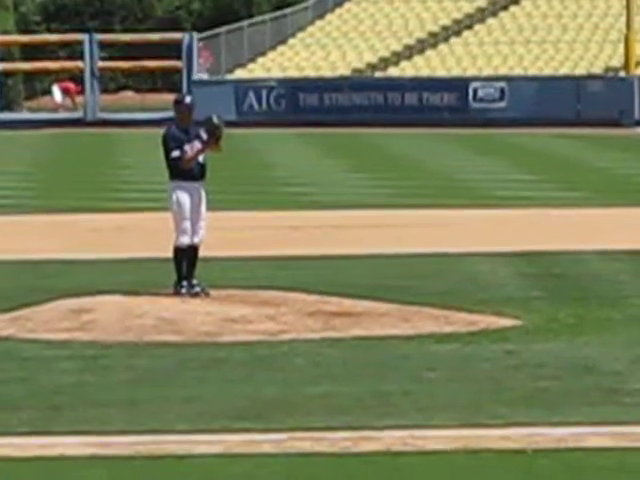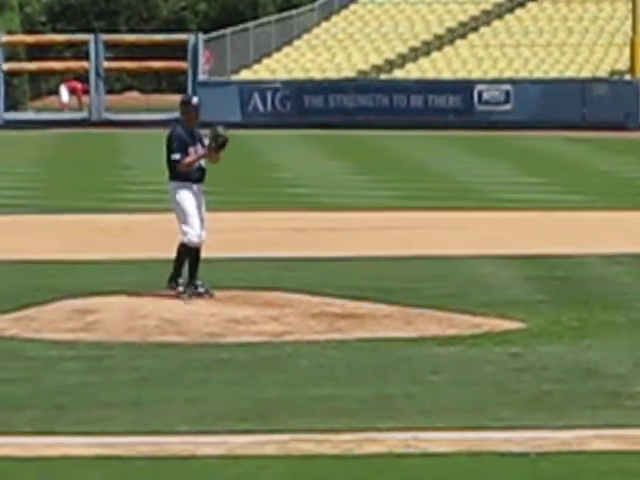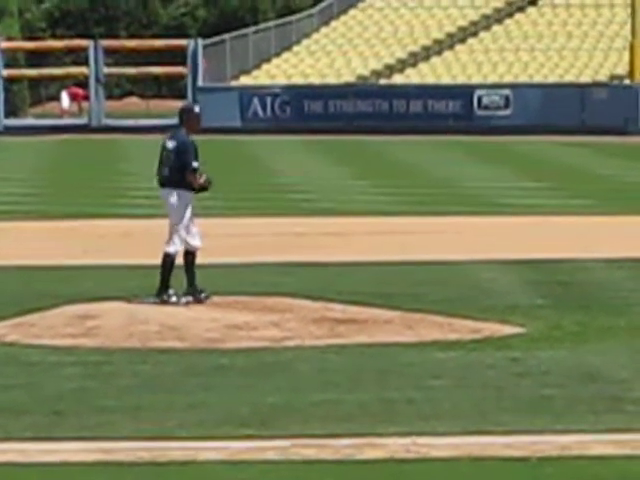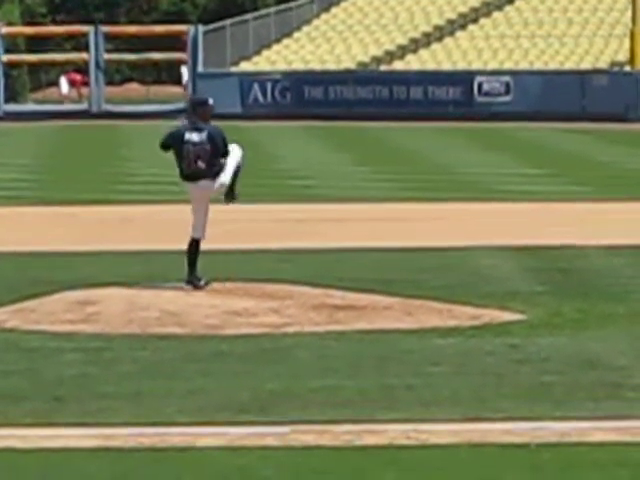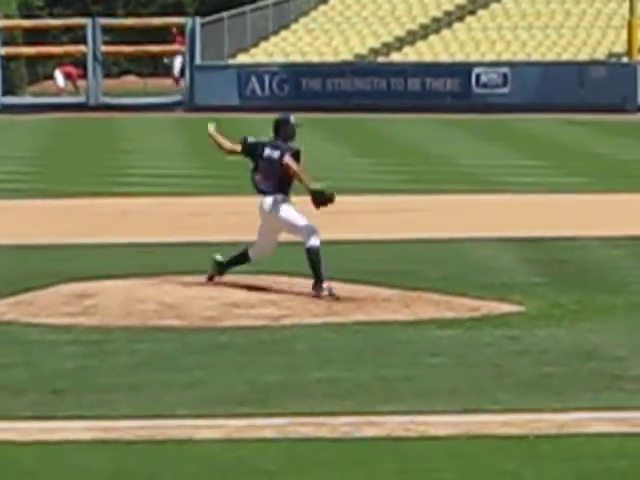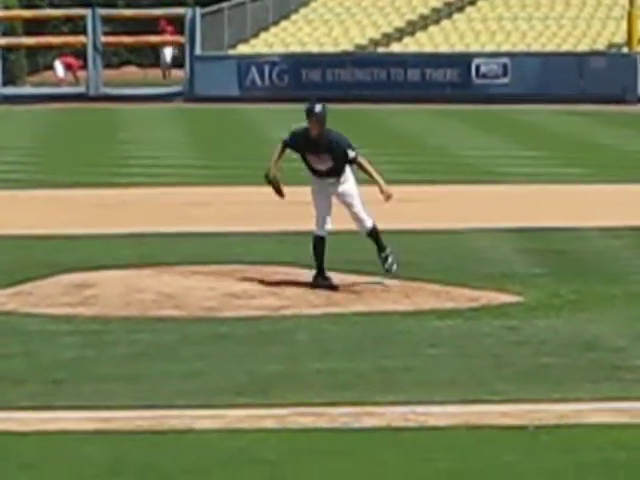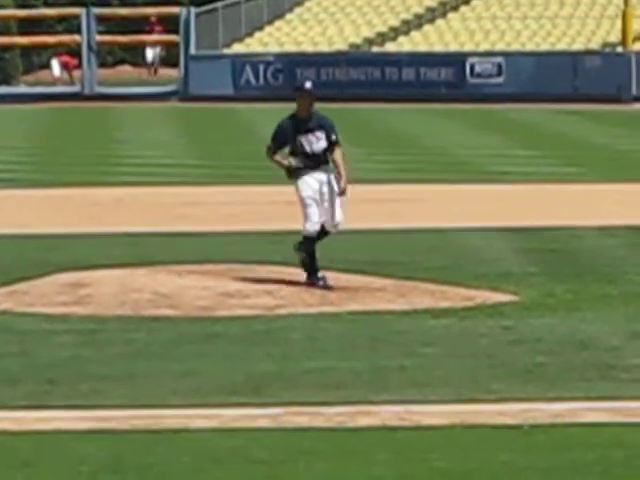
dt=0.7s
person 1, frame 1
left shoulder: (196, 129)
right shoulder: (171, 134)
left elbow: (216, 148)
right elbow: (183, 163)
left wrist: (214, 138)
right wrist: (202, 148)
left hip: (198, 186)
right hip: (181, 187)
left knee: (197, 235)
right knee: (184, 236)
left ankle: (191, 279)
right ankle: (180, 282)
person 1, frame 2
left shoulder: (196, 132)
right shoulder: (177, 134)
left elbow: (213, 158)
right elbow: (180, 166)
left wrist: (215, 148)
right wrist: (203, 154)
left hip: (196, 188)
right hip: (182, 188)
left knee: (199, 237)
right knee: (191, 233)
left ankle: (192, 282)
right ankle: (174, 280)
person 1, frame 3
left shoulder: (170, 139)
right shoulder: (187, 143)
left elbow: (160, 171)
right elbow: (190, 177)
right wrist: (201, 183)
left hip: (172, 192)
right hip: (180, 195)
left knee: (192, 241)
right knee: (175, 243)
left ankle: (191, 288)
right ankle: (163, 291)
person 1, frame 4
left shoulder: (178, 133)
right shoulder: (215, 131)
left elbow: (163, 147)
right elbow: (225, 156)
left hip: (194, 187)
right hip: (217, 182)
left knee: (197, 231)
right knee: (236, 150)
left ankle: (192, 275)
right ankle: (230, 193)
person 1, frame 5
left shoulder: (260, 146)
right shoulder: (289, 150)
left elbow: (229, 148)
right elbow: (288, 164)
left wrist: (213, 133)
right wrist: (311, 188)
left hip: (266, 204)
right hip: (277, 203)
left knee: (260, 249)
right knee: (311, 234)
left ankle: (222, 266)
right ankle: (319, 284)
person 1, frame 6
left shoulder: (335, 139)
right shoulder: (299, 136)
left elbow: (358, 159)
right elbow: (284, 144)
left wrist: (380, 183)
right wrist: (273, 164)
left hip: (342, 179)
right hip: (319, 181)
left knee: (362, 219)
right knee: (321, 225)
left ankle: (383, 251)
right ankle: (320, 274)
person 1, frame 7
left shoulder: (324, 121)
right shoulder: (287, 125)
left elbow: (335, 150)
right elbow: (270, 151)
left wrist: (343, 177)
right wrist: (282, 162)
left hip: (327, 172)
right hip: (305, 175)
left knee: (334, 222)
right knee: (312, 223)
left ankle: (304, 247)
right ankle: (313, 273)
